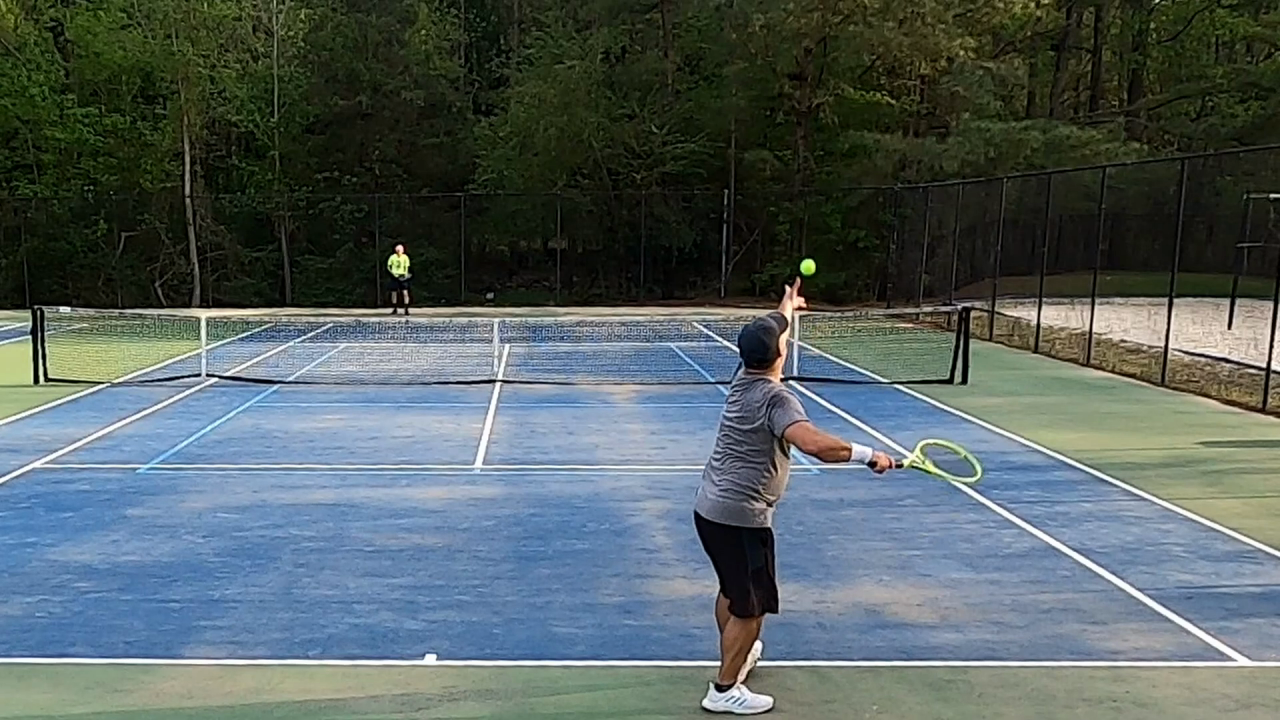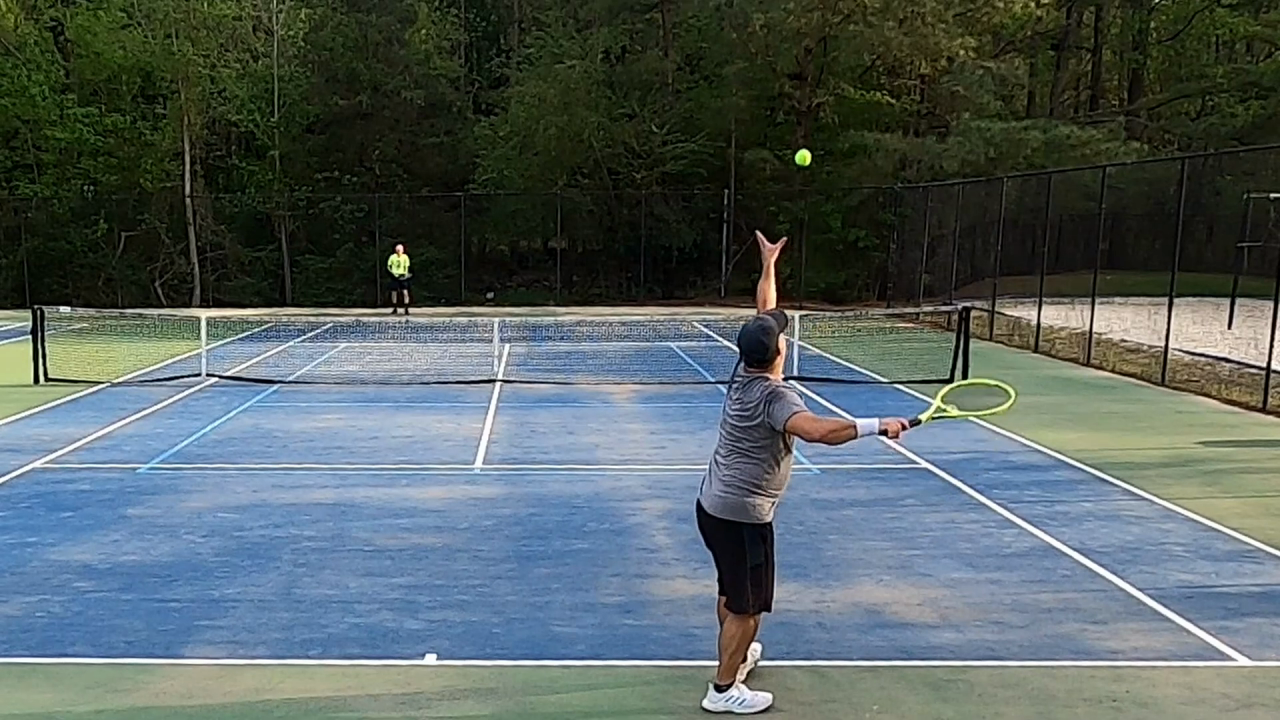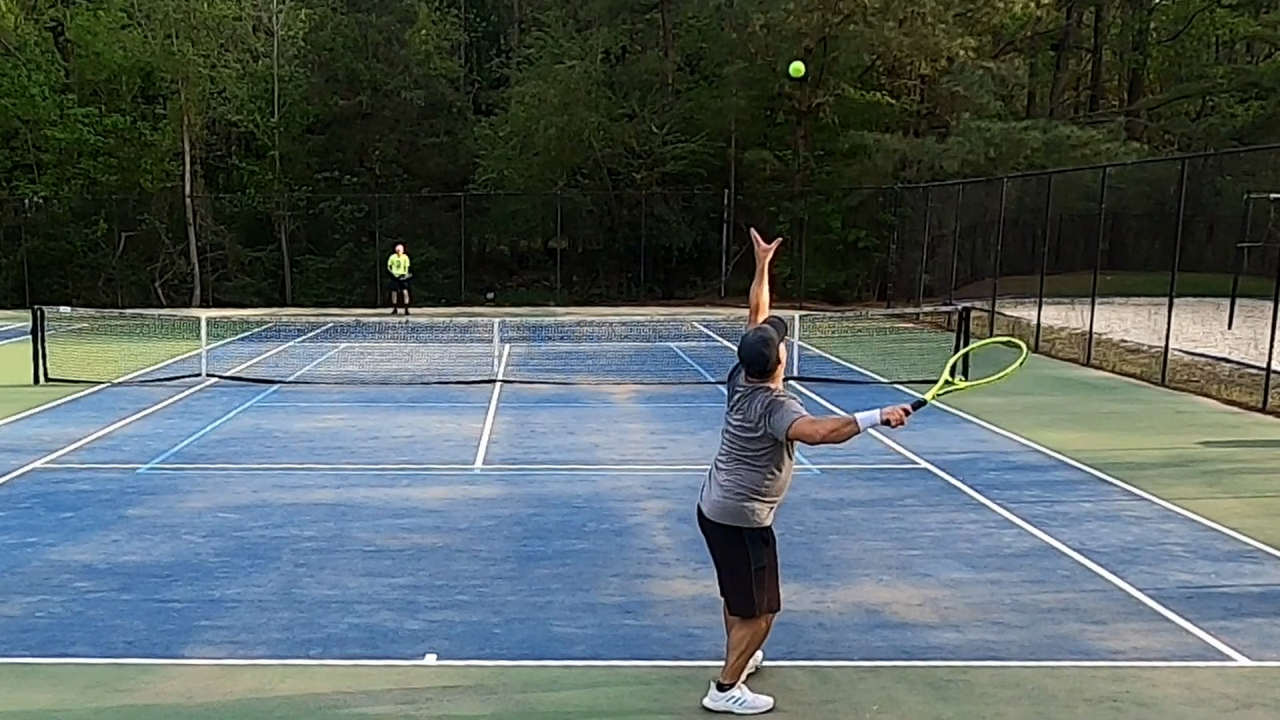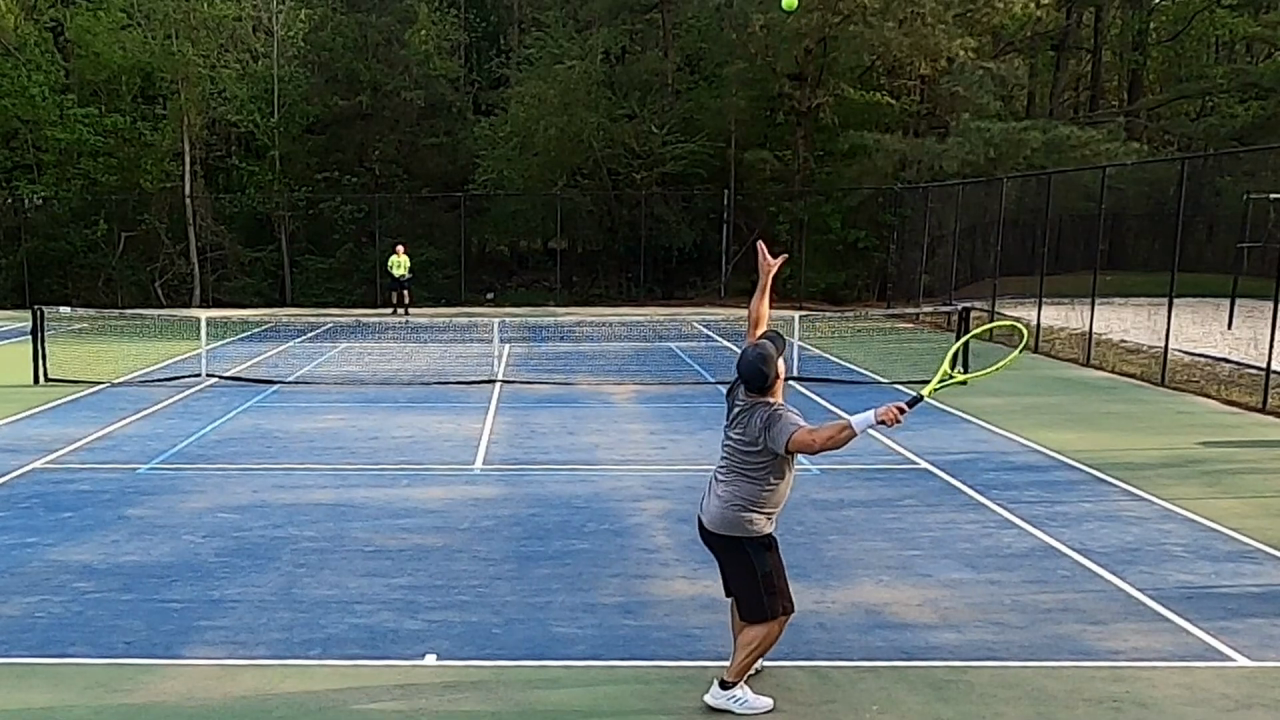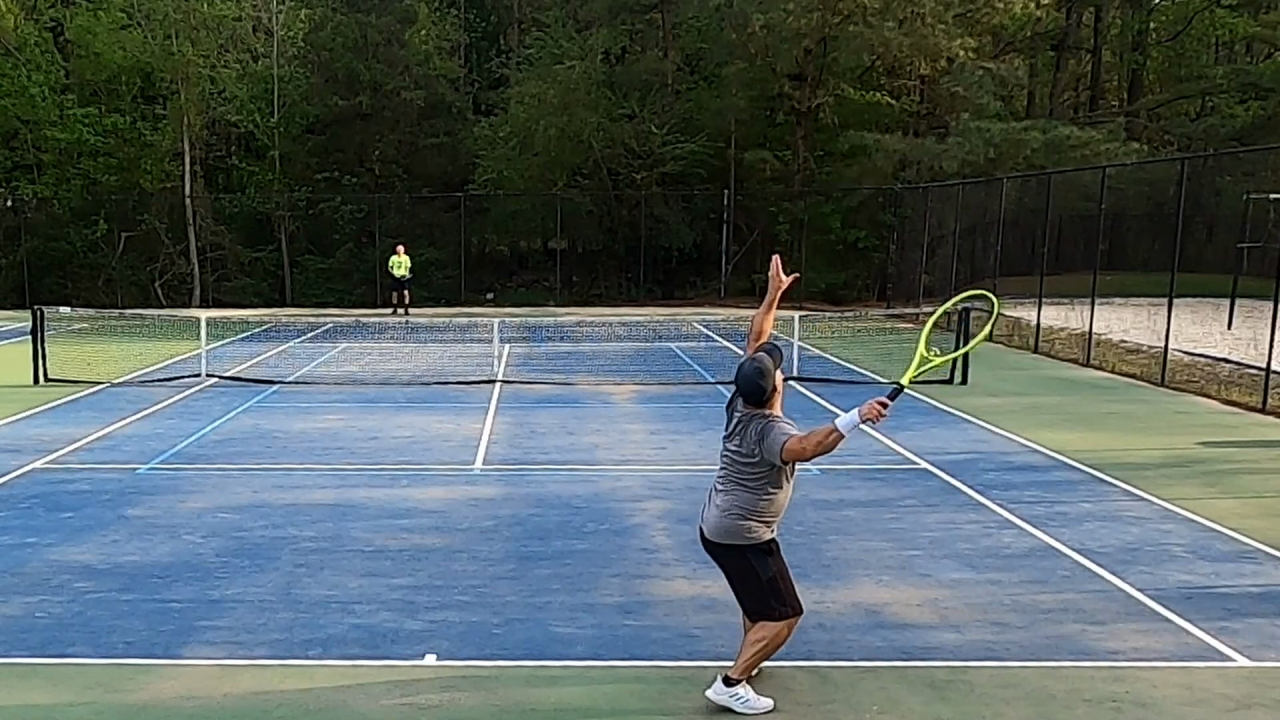
dt=1s
person 1, frame 1
left shoulder: (743, 380)
right shoulder: (776, 398)
left elbow: (766, 340)
right elbow: (815, 443)
left wrist: (787, 309)
right wrist: (867, 454)
left hip: (709, 509)
right hip: (740, 518)
left knee: (731, 593)
right knee: (751, 608)
left ankle: (737, 654)
right ankle: (724, 690)
person 1, frame 2
left shoulder: (744, 372)
right shoulder: (775, 396)
left elbow: (764, 313)
right elbow: (818, 429)
left wrist: (769, 264)
right wrist: (876, 425)
left hip: (714, 505)
right hip: (742, 515)
left knee: (732, 595)
right knee: (746, 607)
left ankle: (736, 656)
right ankle: (723, 689)
person 1, frame 3
left shoulder: (742, 378)
right shoulder: (775, 405)
left elbow: (756, 317)
right elbow: (818, 431)
left wrist: (761, 265)
right wrist: (876, 416)
left hip: (715, 508)
right hip: (742, 519)
left knee: (738, 597)
right knee: (757, 612)
left ankle: (739, 658)
person 1, frame 4
left shoulder: (741, 391)
right shoulder: (774, 418)
left elbow: (755, 330)
right elbow: (814, 440)
left wrist: (765, 278)
right wrist: (871, 418)
left hip: (715, 517)
right hip: (741, 528)
left knee: (746, 595)
right knee: (772, 615)
left ankle: (742, 659)
person 1, frame 5
left shoulder: (741, 402)
right shoulder: (770, 430)
left elbow: (755, 342)
right elbow: (805, 447)
left wrist: (773, 293)
right wrist: (856, 417)
left hip: (718, 526)
right hip: (741, 536)
left knee: (759, 600)
right knee: (782, 617)
left ankle: (746, 660)
right ankle: (730, 684)
